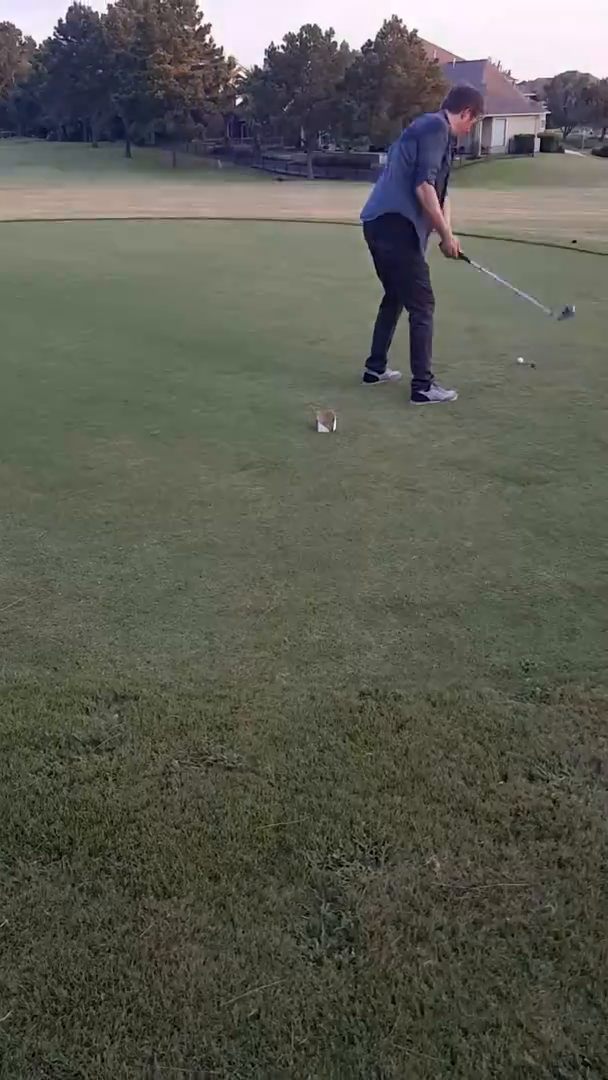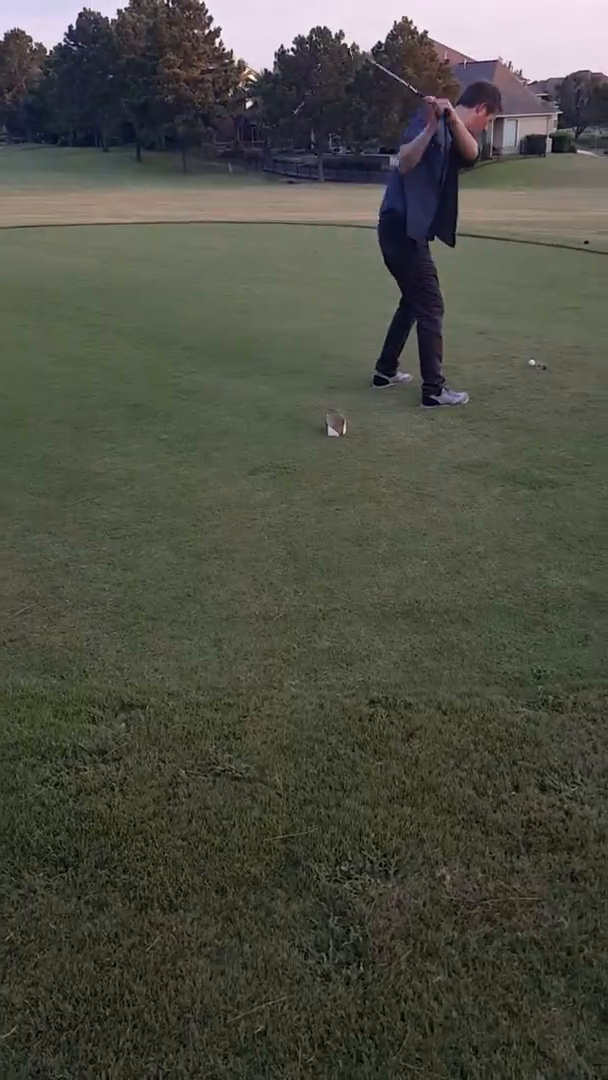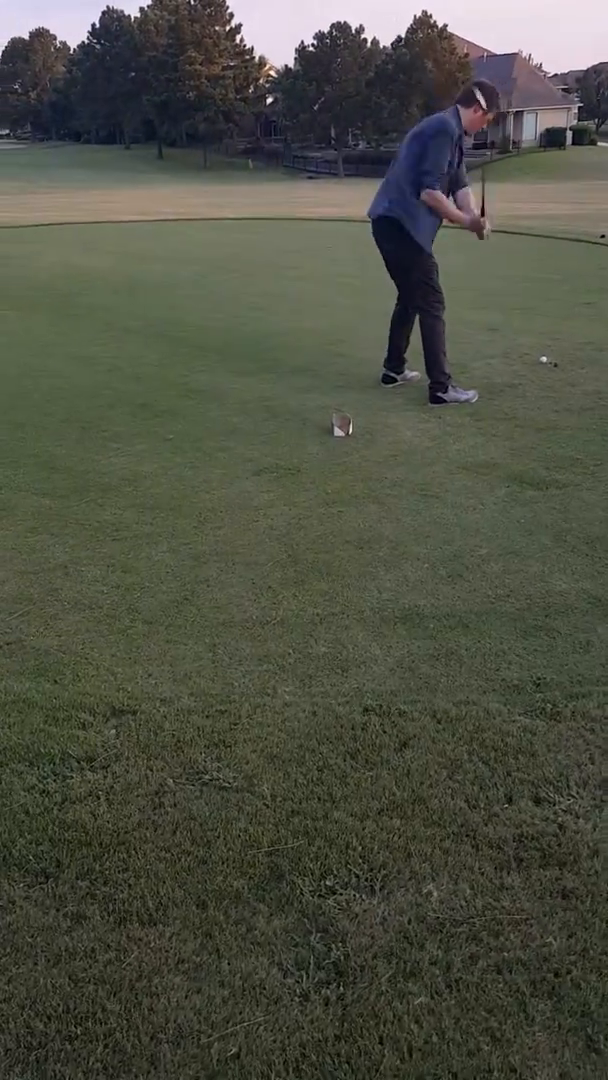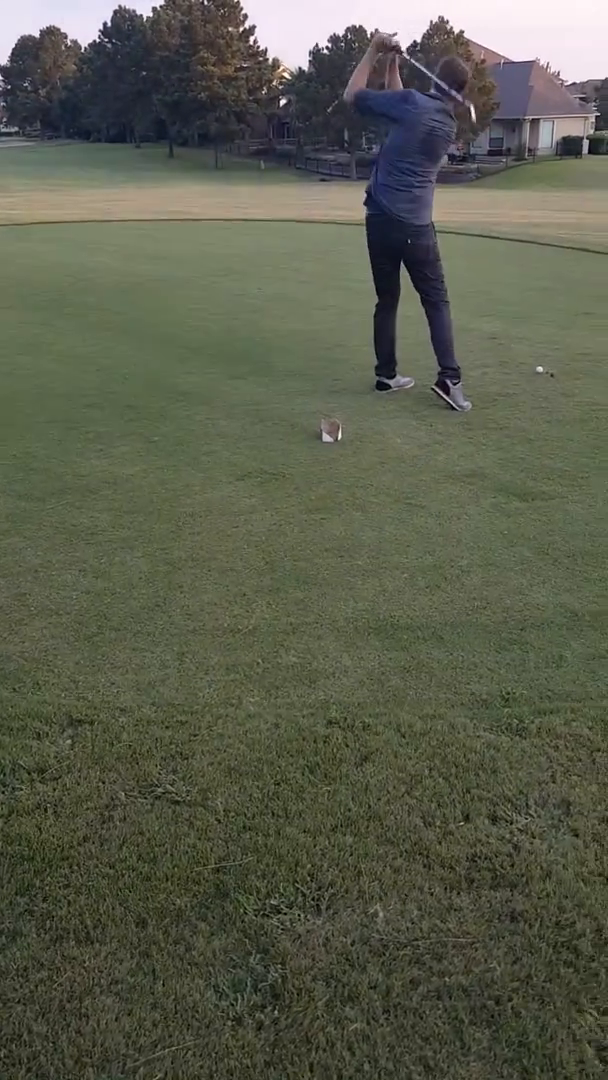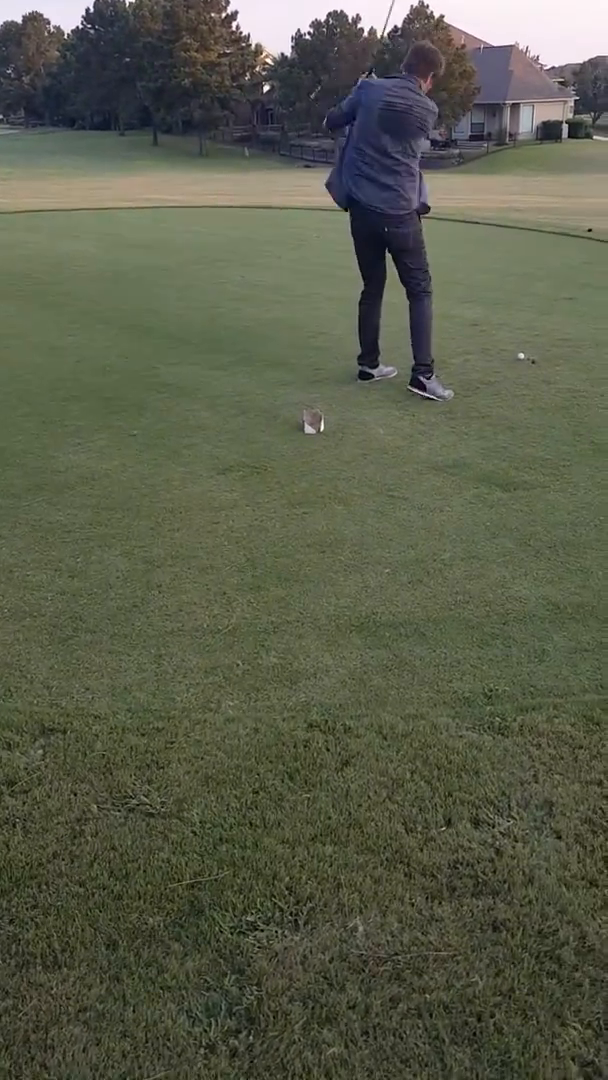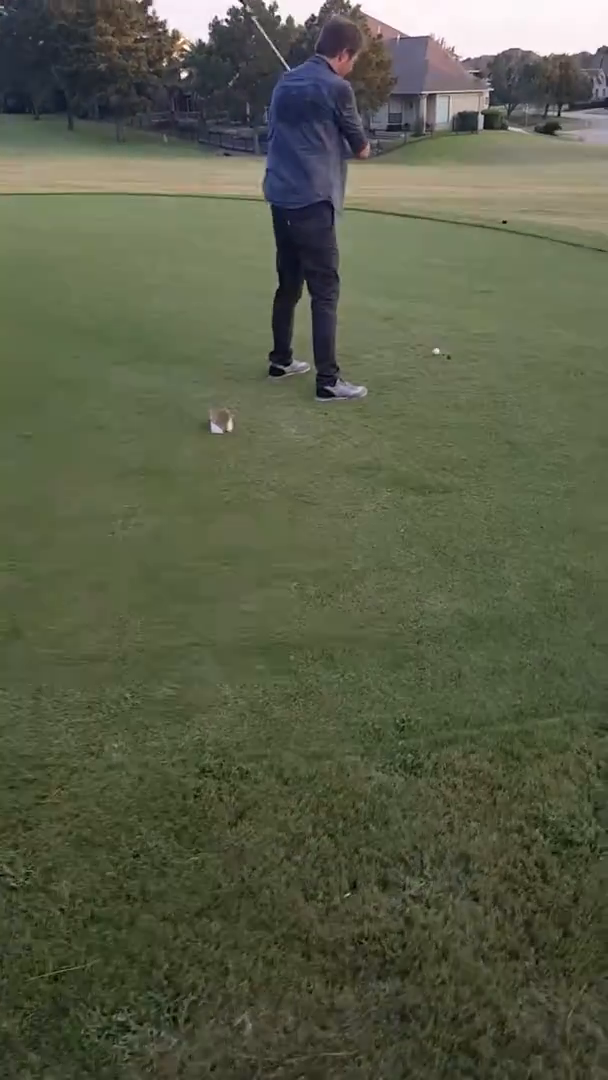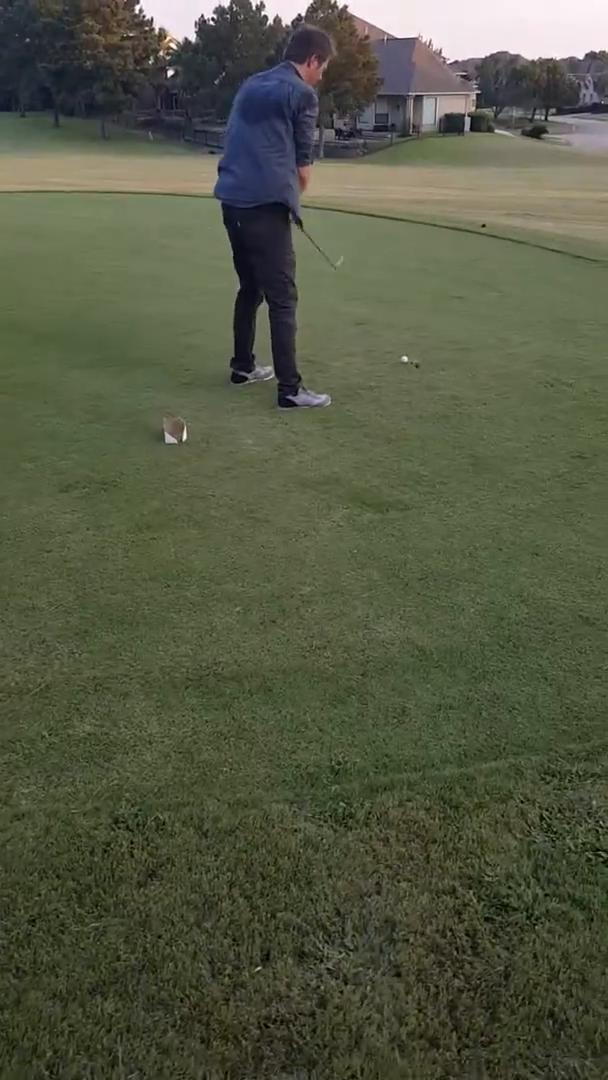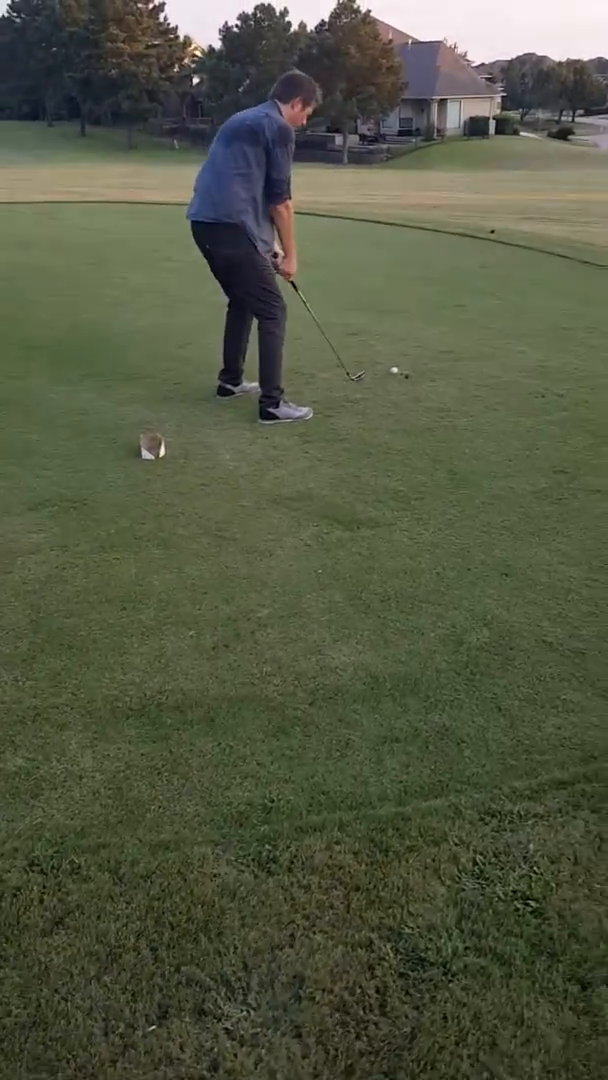
dt=0.5s
person 1, frame 1
left shoulder: (439, 137)
right shoulder: (434, 126)
left elbow: (439, 192)
right elbow: (422, 186)
left wrist: (447, 230)
right wrist: (445, 234)
left hip: (380, 222)
right hip: (395, 224)
left knee: (395, 296)
right knee: (422, 304)
left ankle: (375, 367)
right ankle: (423, 385)
person 1, frame 2
left shoulder: (463, 136)
right shoulder: (427, 116)
left elbow: (471, 154)
right elbow: (404, 164)
left wrist: (451, 117)
right wrist: (432, 125)
left hip: (415, 229)
right hip: (402, 225)
left knee: (413, 301)
right knee: (430, 307)
left ankle: (386, 370)
right ankle: (433, 389)
person 1, frame 3
left shoulder: (445, 128)
right shoulder: (445, 132)
left elbow: (460, 187)
right elbow: (428, 194)
left wrist: (475, 215)
right wrist: (465, 220)
left hip: (388, 223)
right hip: (403, 227)
left knee: (409, 298)
right knee: (431, 306)
left ankle: (394, 368)
right ankle: (440, 386)
person 1, frame 4
left shoulder: (411, 104)
right shoulder: (449, 127)
left elbow: (352, 97)
right wrist: (393, 65)
left hip: (381, 220)
right hip: (418, 226)
left knee: (387, 300)
right knee: (436, 301)
left ankle: (386, 374)
right ankle: (449, 376)
person 1, frame 5
left shoulder: (369, 91)
right shoulder: (428, 110)
left elbow: (331, 123)
left hip: (363, 209)
right hip: (401, 213)
left knee: (372, 288)
right knee: (419, 291)
left ankle: (369, 363)
right ankle: (423, 373)
person 1, frame 6
left shoulder: (284, 82)
right shoulder: (337, 88)
right elbow: (362, 149)
right wrist: (346, 141)
left hip: (281, 199)
right hip: (312, 203)
left knee: (288, 283)
right knee: (325, 292)
left ankle: (280, 360)
right ankle: (328, 380)
person 1, frame 7
left shoulder: (251, 85)
right shoulder: (302, 94)
right elbow: (301, 163)
right wrist: (294, 201)
left hip: (233, 199)
right hip: (265, 204)
left knee: (251, 287)
right knee: (283, 297)
left ankle: (243, 366)
right ankle: (290, 388)
person 1, frame 8
left shoulder: (243, 119)
right shoulder: (279, 129)
right elbow: (279, 199)
left wrist: (268, 243)
right wrist: (290, 254)
left hip: (205, 221)
right hip: (230, 227)
left knee: (242, 301)
right knee: (272, 311)
left ankle: (230, 380)
right ankle: (272, 403)
